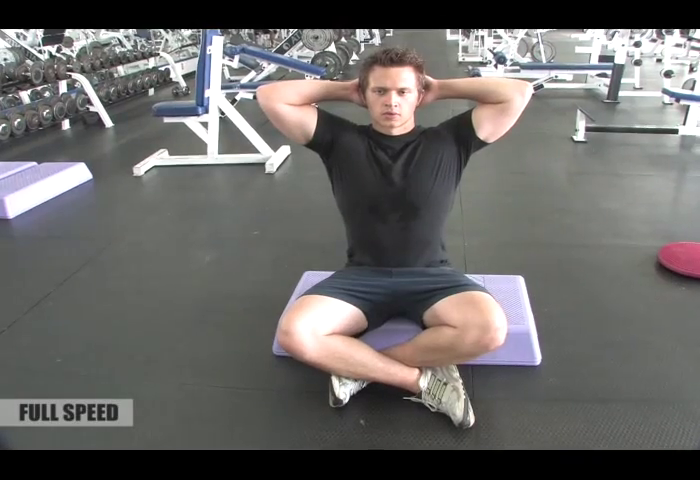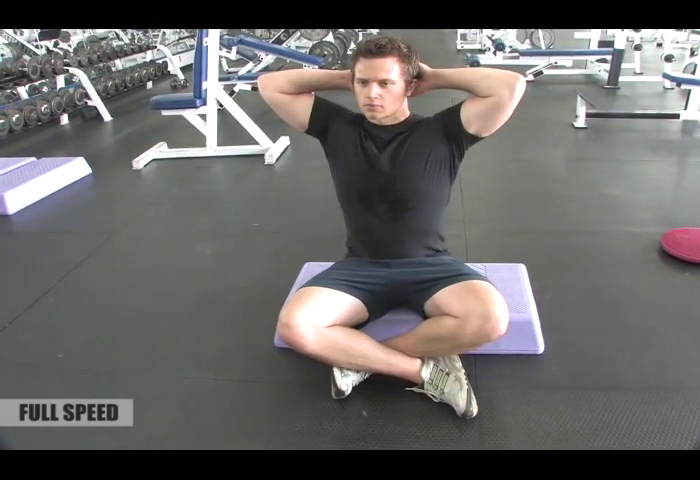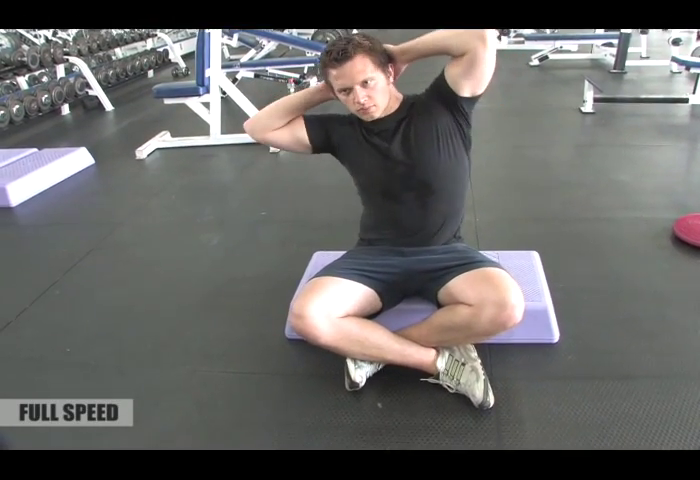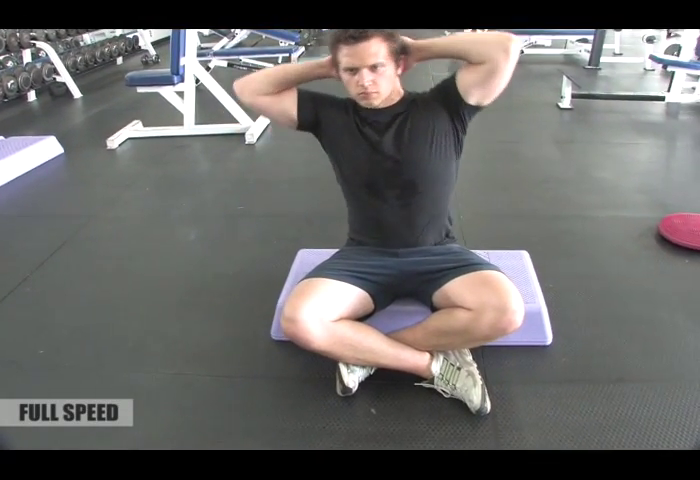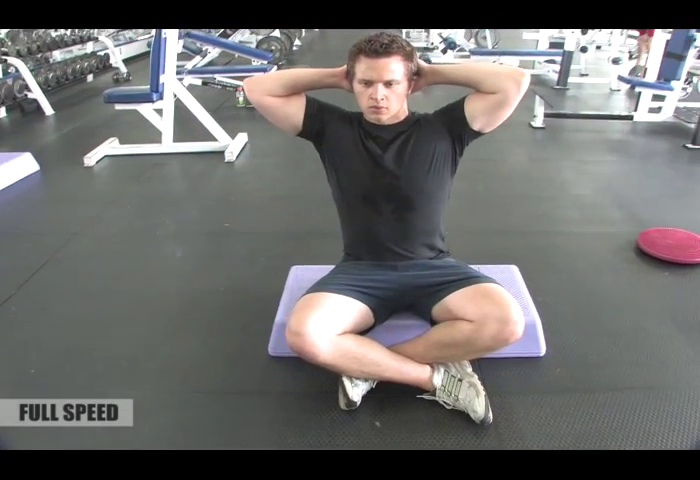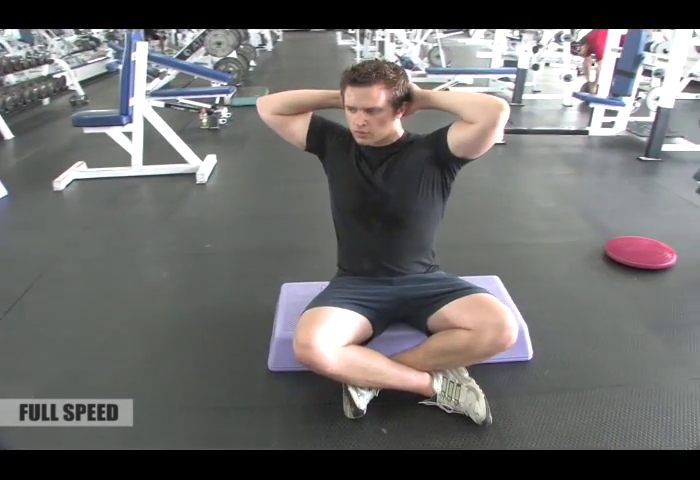
dt=0.7s
person 1, frame 1
left shoulder: (449, 142)
right shoulder: (341, 140)
left elbow: (519, 93)
right elbow: (270, 96)
left wrist: (441, 88)
right wrist: (342, 89)
left hip: (431, 276)
right hip: (361, 277)
left knee: (489, 328)
right knee: (294, 334)
left ankle: (355, 366)
right ankle: (423, 379)
person 1, frame 2
left shoulder: (443, 132)
right shoulder: (337, 126)
left elbow: (511, 88)
right elbow: (270, 86)
left wrist: (435, 77)
right wrist: (340, 78)
left hip: (428, 266)
right hip: (361, 267)
left knee: (491, 318)
right knee: (294, 326)
left ankle: (359, 357)
right ankle: (424, 371)
person 1, frame 3
left shoulder: (441, 107)
right shoulder: (340, 131)
left elbow: (482, 38)
right elbow: (258, 128)
left wrist: (404, 51)
right wrist: (320, 92)
left hip: (444, 253)
right hip: (375, 256)
left knee: (505, 307)
right knee: (307, 318)
left ankle: (371, 348)
right ankle: (440, 360)
person 1, frame 4
left shoulder: (441, 108)
right shoulder: (331, 115)
left elbow: (504, 49)
right elbow: (247, 90)
left wrist: (422, 48)
right wrist: (322, 66)
left hip: (436, 253)
right hip: (365, 255)
left knee: (506, 311)
right knee: (298, 321)
left ankle: (364, 350)
right ankle: (434, 364)
person 1, frame 5
left shoulder: (443, 129)
right shoulder: (332, 127)
left elbow: (515, 82)
right elbow: (256, 89)
left wrist: (435, 72)
right wrist: (333, 76)
left hip: (432, 268)
right hip: (361, 271)
left knee: (506, 322)
right knee: (304, 335)
left ankle: (364, 364)
right ankle: (435, 377)
person 1, frame 6
left shoulder: (434, 152)
right shoulder: (334, 144)
left elbow: (495, 114)
right elbow: (268, 107)
left wrist: (426, 97)
right wrist: (335, 98)
left hip: (423, 282)
right hip: (357, 284)
left knee: (501, 329)
right knee: (310, 347)
left ankle: (368, 374)
right ankle: (434, 384)
